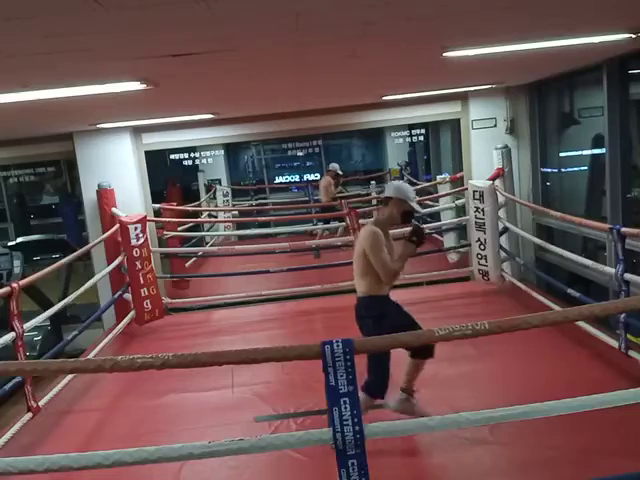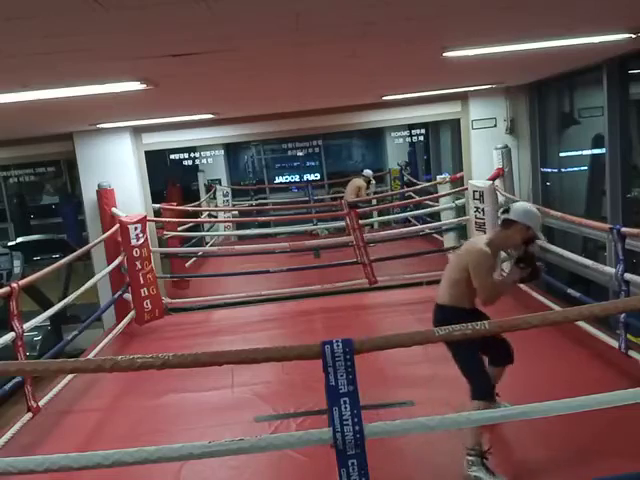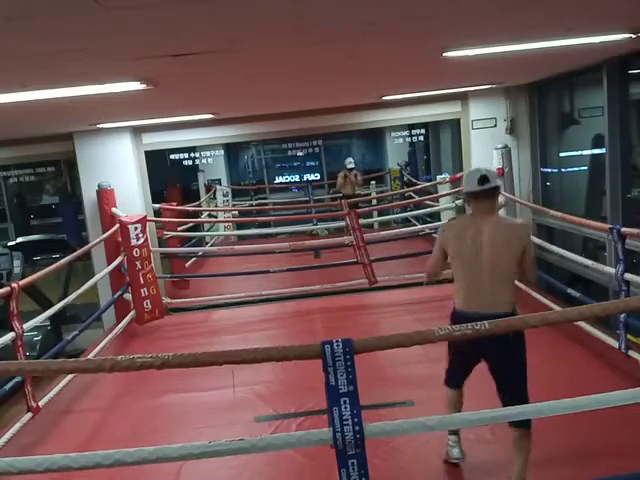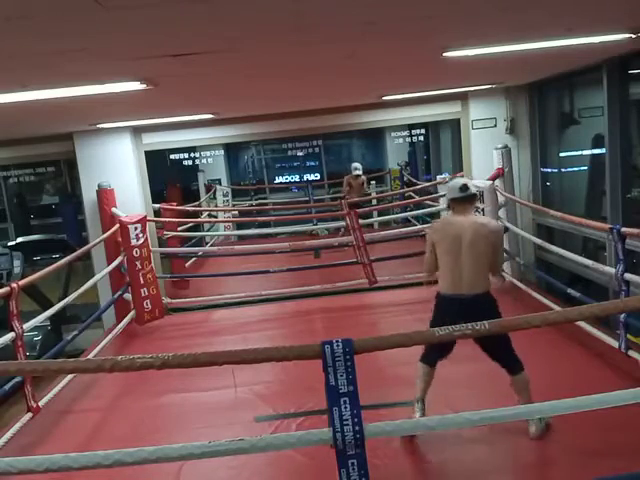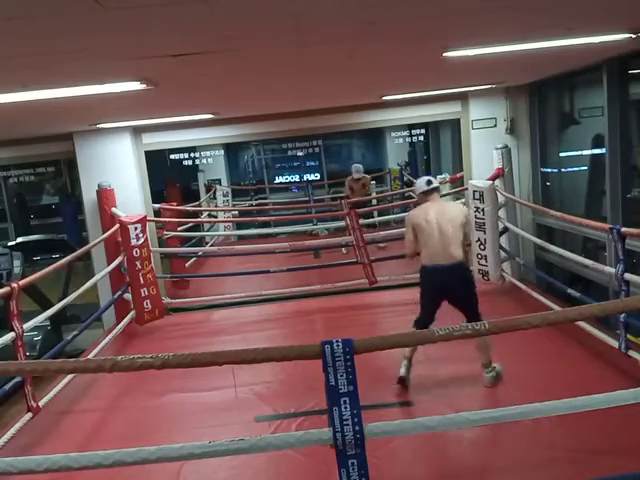
dt=0.7s
person 1, frame 1
left shoulder: (382, 232)
right shoulder: (372, 234)
left elbow: (390, 266)
right elbow: (389, 275)
left wrist: (408, 245)
right wrist: (410, 246)
left hip: (383, 303)
right hip: (372, 310)
left knee: (424, 344)
right knee: (378, 382)
left ankle: (405, 398)
person 1, frame 2
left shoulder: (487, 246)
right shoulder: (481, 254)
left elbow: (485, 286)
right elbow: (486, 299)
left wrist: (514, 275)
right wrist: (516, 276)
left hip: (463, 312)
right hip: (451, 317)
left knee: (504, 353)
right knee: (480, 381)
left ankle: (488, 397)
person 1, frame 3
left shoulder: (449, 231)
right shoulder: (519, 231)
left elbow: (430, 274)
right elbow: (529, 278)
left hip: (463, 322)
left knee: (455, 377)
right knee: (516, 404)
left ankle: (454, 441)
person 1, frame 4
left shoulder: (436, 229)
right shoulder: (493, 228)
left elbow: (429, 271)
right elbow: (496, 271)
left hip: (447, 304)
right hip: (480, 304)
left knee: (430, 355)
right knee: (510, 361)
left ankle: (419, 410)
right ankle: (534, 420)
person 1, frame 5
left shoulder: (413, 216)
right shoulder: (460, 210)
left elbow: (411, 251)
right elbow: (466, 245)
left hip: (430, 275)
right hip: (457, 271)
left knee: (423, 322)
right knee: (475, 320)
left ankle: (406, 367)
right ankle: (488, 371)
